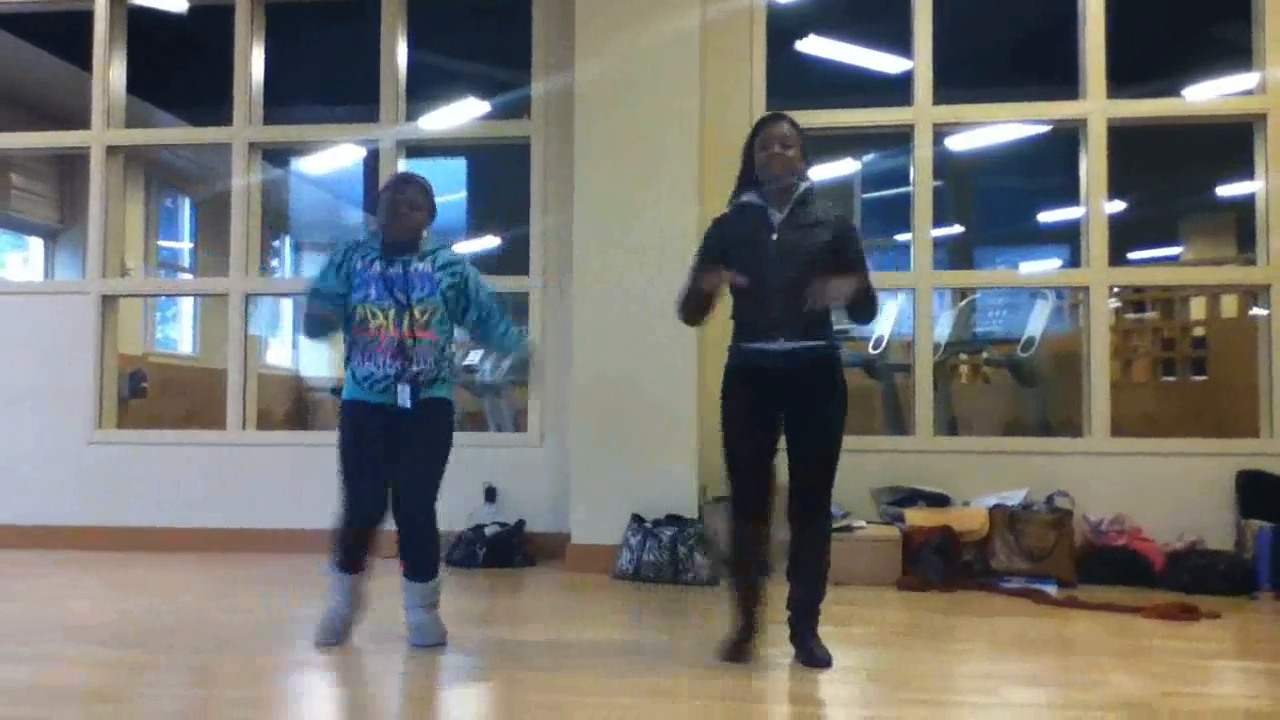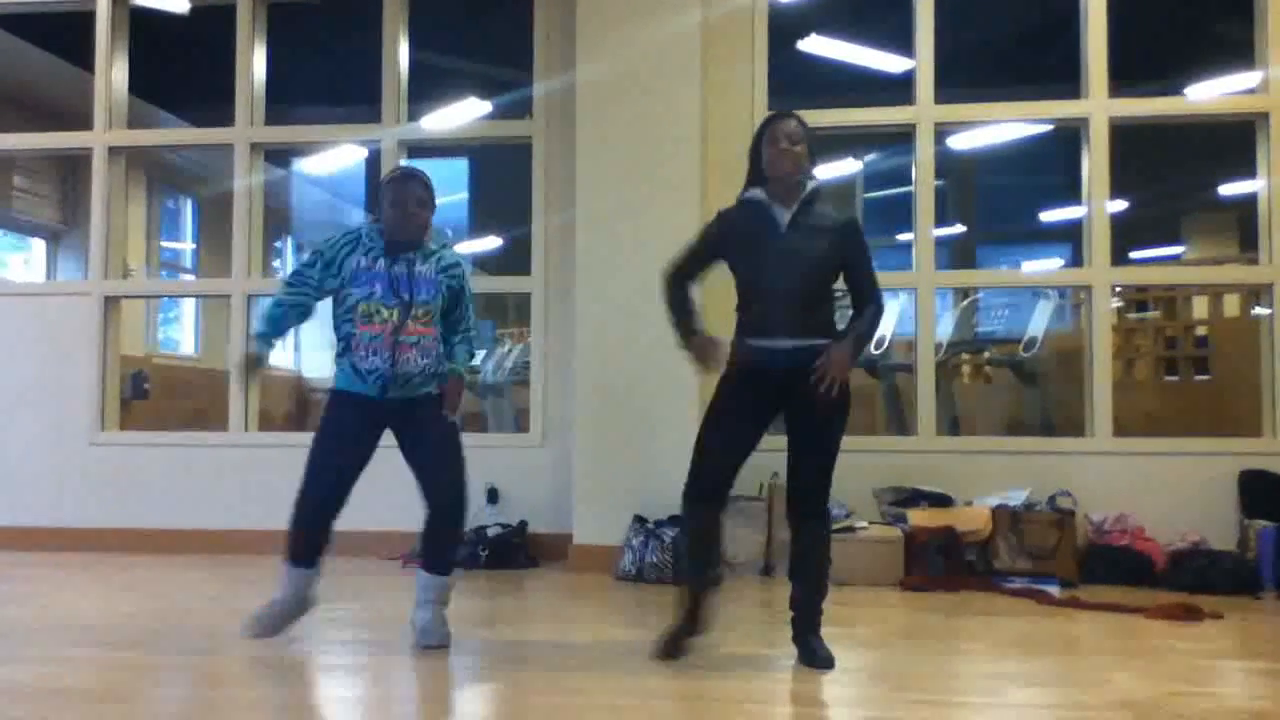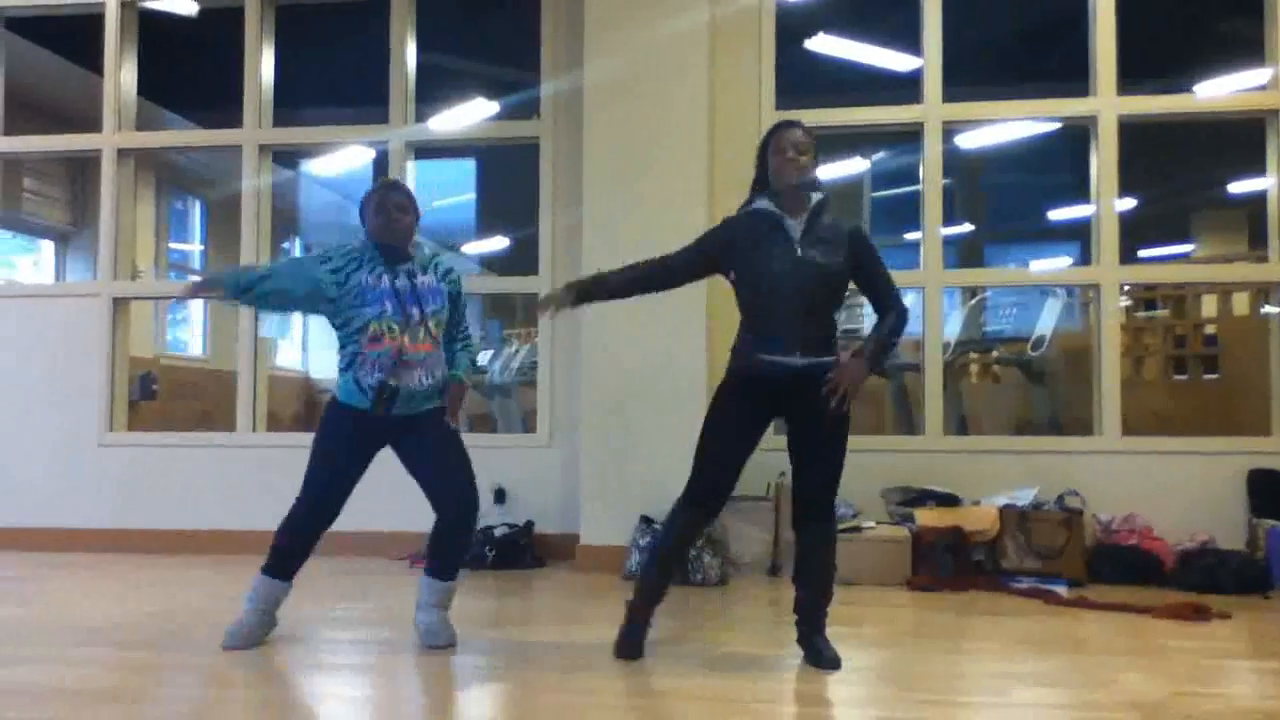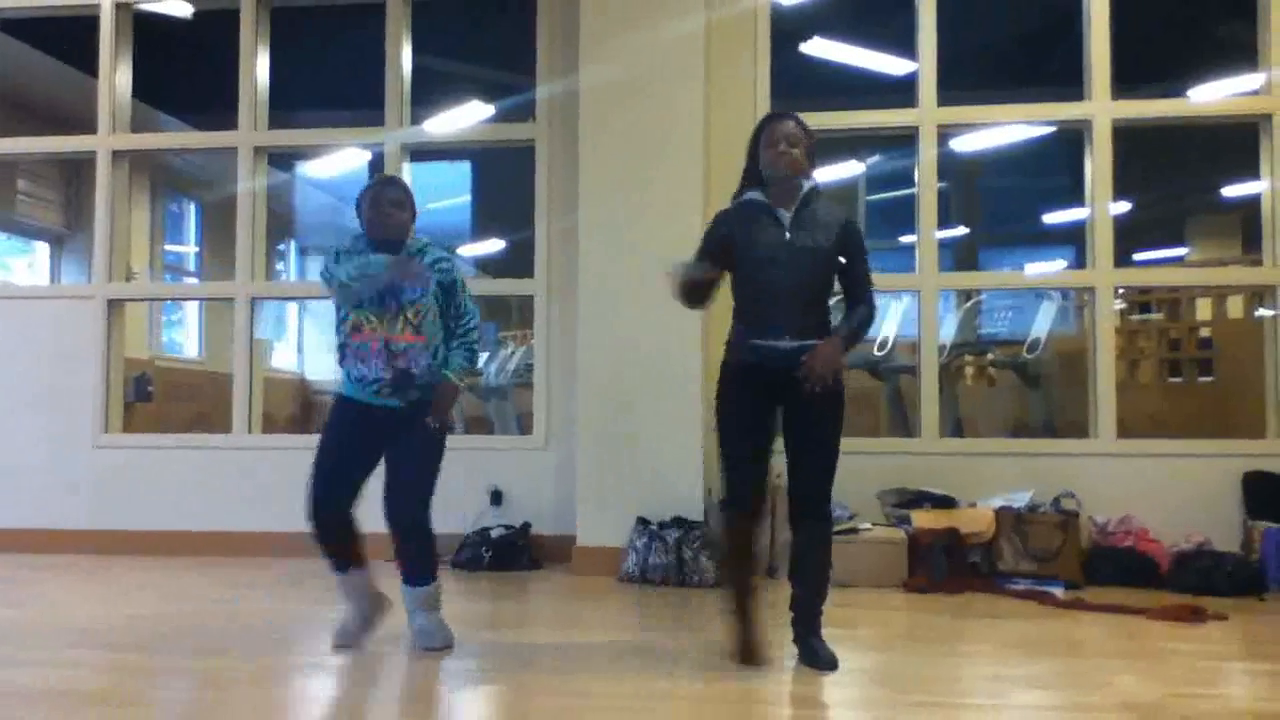
dt=0.2s
person 1, frame 1
left shoulder: (832, 224)
right shoulder: (728, 227)
left elbow: (867, 309)
right elbow: (689, 312)
left wrist: (852, 288)
right wrist: (703, 286)
left hip: (815, 373)
right hip: (749, 373)
left knee: (811, 503)
right knee: (749, 499)
left ankle: (805, 628)
right ankle: (747, 621)
person 1, frame 2
left shoulder: (841, 225)
right shoulder: (737, 223)
left elbow: (869, 303)
right elbow: (678, 278)
left wrist: (848, 345)
right wrist: (692, 334)
left hip: (819, 374)
right hip: (752, 370)
left knee: (809, 505)
right knee: (704, 490)
left ankle: (808, 629)
right ankle: (690, 614)
person 1, frame 3
left shoulder: (845, 238)
right shoulder: (740, 232)
left elbow: (893, 310)
right elbow: (663, 270)
left wrist: (867, 361)
right wrist: (582, 291)
left hip: (820, 386)
right hip: (752, 380)
left knee: (814, 512)
right knee: (701, 497)
left ankle: (813, 629)
right ankle: (638, 616)
person 1, frame 4
left shoulder: (835, 223)
right shoulder: (732, 221)
left elbow: (864, 303)
right elbow: (696, 297)
left wrist: (840, 340)
right wrist: (691, 279)
left hip: (812, 369)
right hip: (747, 370)
left knee: (811, 504)
right knee: (742, 497)
left ankle: (808, 630)
right ankle: (744, 622)
person 2, frame 1
left shoulder: (451, 266)
right shoulder: (350, 260)
left elbow: (487, 318)
right elbow: (317, 313)
left wrist: (517, 344)
right wrist: (320, 314)
left hip: (428, 403)
right hip: (366, 403)
left knee: (415, 504)
right knee: (364, 503)
left ankle: (422, 608)
right ankle: (345, 599)
person 2, frame 2
left shoulder: (447, 263)
right shoulder: (346, 251)
left elbow: (463, 327)
right elbow: (297, 292)
left wrist: (457, 369)
right wrist: (262, 340)
left hip: (424, 398)
right hip: (359, 396)
left knee: (448, 498)
right knee: (320, 496)
left ankle: (430, 608)
right ankle: (295, 591)
person 2, frame 3
left shoulder: (444, 274)
right shoulder: (340, 268)
left elbow: (462, 336)
right elbow: (288, 285)
left wrist: (458, 378)
right wrist: (229, 282)
left hip: (424, 412)
right hip: (355, 410)
left knee: (462, 504)
right knee: (313, 510)
left ankle: (431, 610)
right ankle: (259, 609)
person 2, frame 4
left shoulder: (437, 264)
right shoulder: (348, 257)
left elbow: (466, 328)
right elbow: (348, 284)
left wrist: (454, 378)
right wrist: (389, 267)
left hip: (420, 405)
right hip: (358, 404)
left knee: (406, 509)
right knee: (325, 504)
left ankle: (424, 611)
right ankle: (362, 600)
